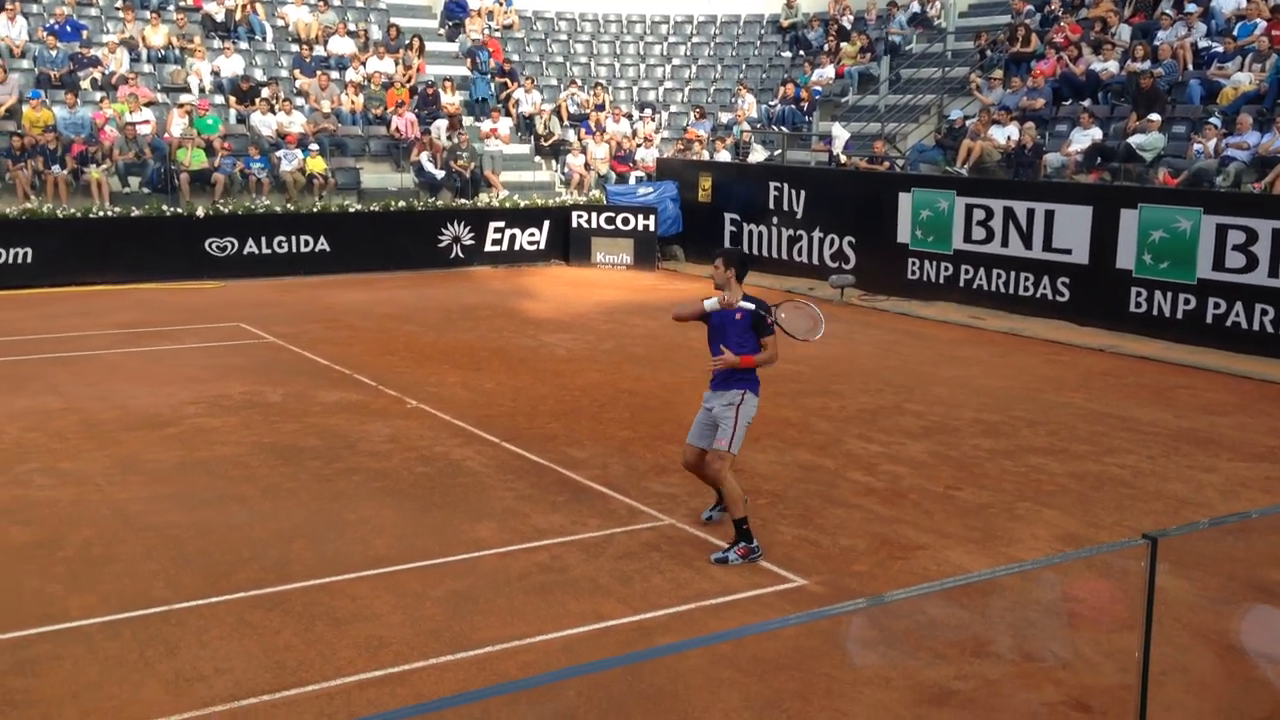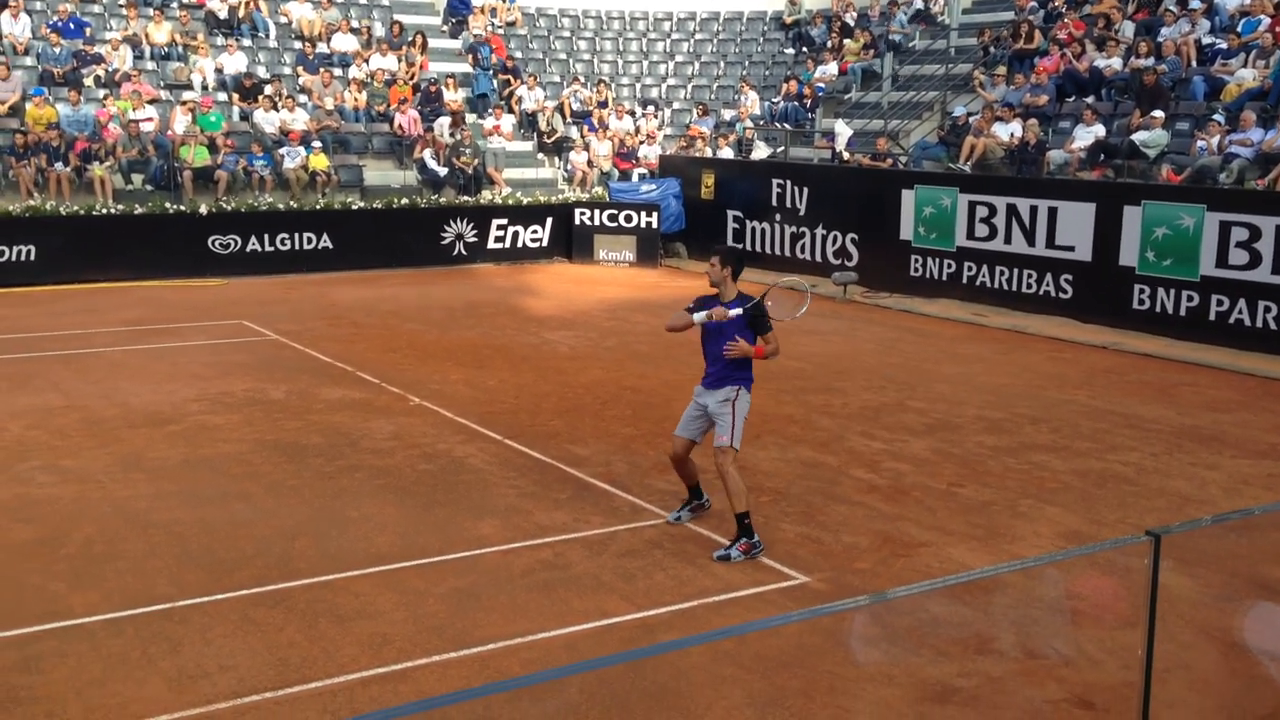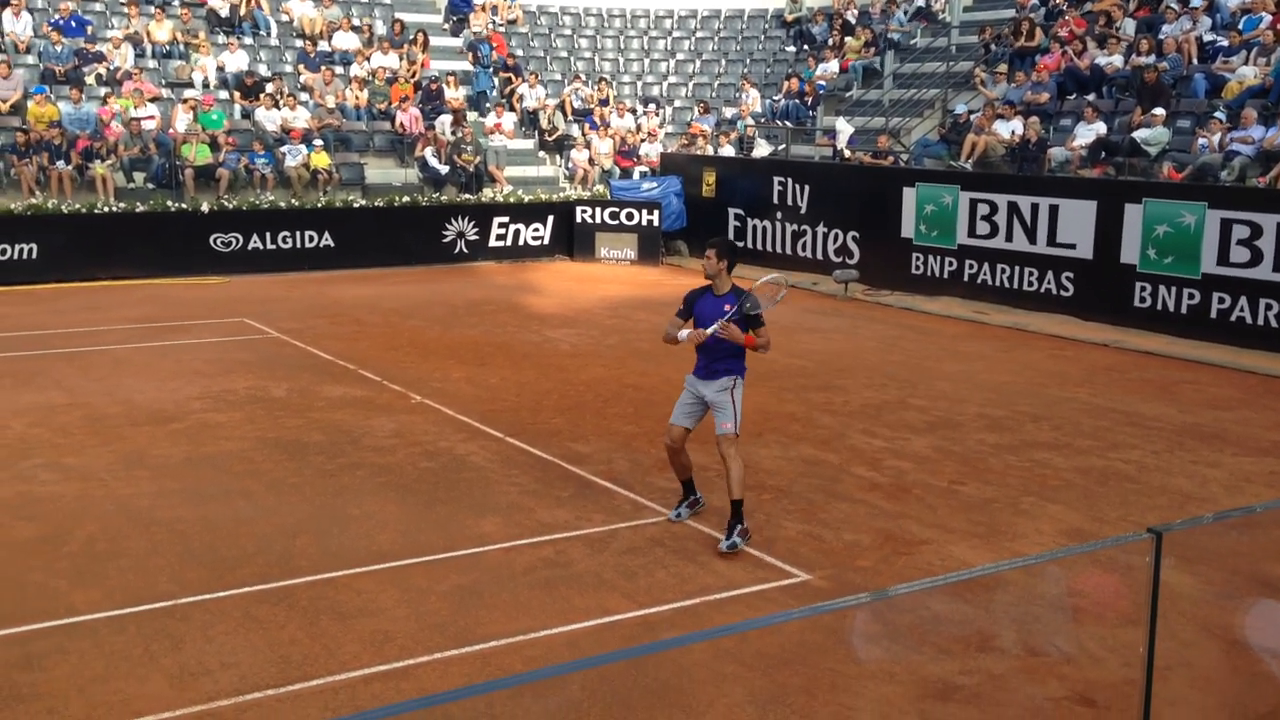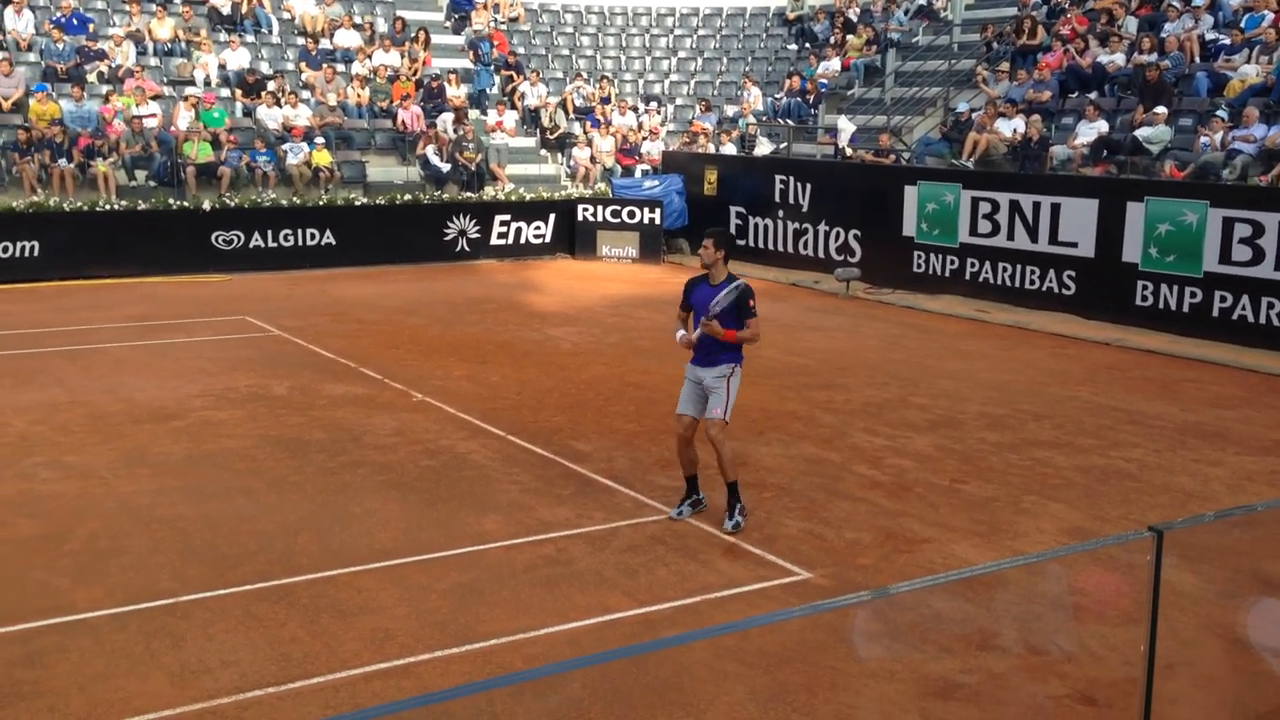
dt=0.1s
person 1, frame 1
left shoulder: (757, 308)
right shoulder: (712, 306)
left elbow: (772, 354)
right elbow: (677, 315)
left wrist: (736, 362)
right wrist: (714, 303)
left hip: (740, 397)
right hip: (714, 395)
left knee: (722, 466)
right knee: (691, 459)
left ankle: (746, 542)
right ankle: (727, 499)
person 1, frame 2
left shoulder: (753, 306)
right shoulder: (705, 303)
left elbow: (774, 347)
right elbow: (671, 325)
left wrist: (750, 351)
right wrist: (705, 315)
left hip: (733, 393)
right hip: (705, 391)
left knee: (724, 462)
right knee: (677, 452)
left ankle: (747, 538)
right ankle: (697, 499)
person 1, frame 3
left shoulder: (744, 300)
right shoulder: (695, 297)
left elbow: (765, 343)
right elbow: (668, 333)
left wrist: (742, 338)
right wrist: (688, 334)
left hip: (727, 383)
right hip: (696, 381)
left knee: (727, 448)
right knee: (673, 442)
left ankle: (738, 525)
right ankle: (691, 496)
person 1, frame 4
left shoulder: (741, 290)
right shoulder: (693, 285)
left elbow: (754, 335)
right elbow: (680, 319)
left wrist: (722, 334)
right wrist: (682, 336)
left hip: (725, 370)
right hip: (696, 369)
left knee: (715, 433)
right knee: (683, 433)
left ankle: (735, 502)
right ankle: (693, 495)
